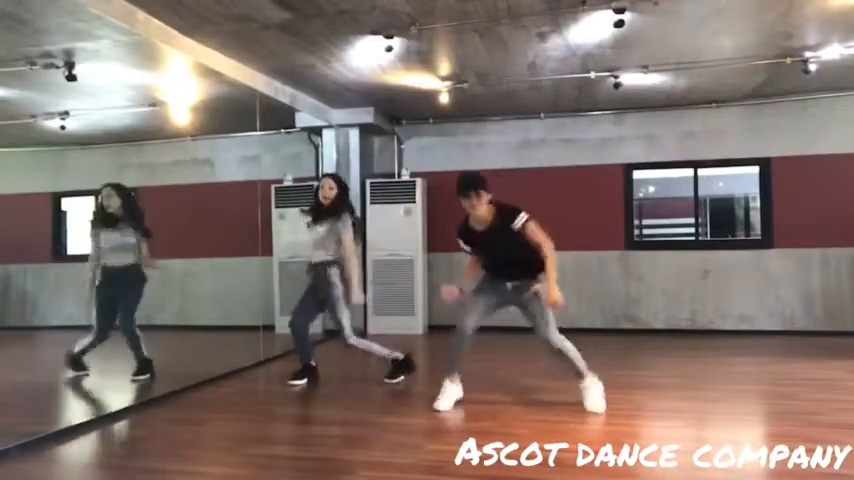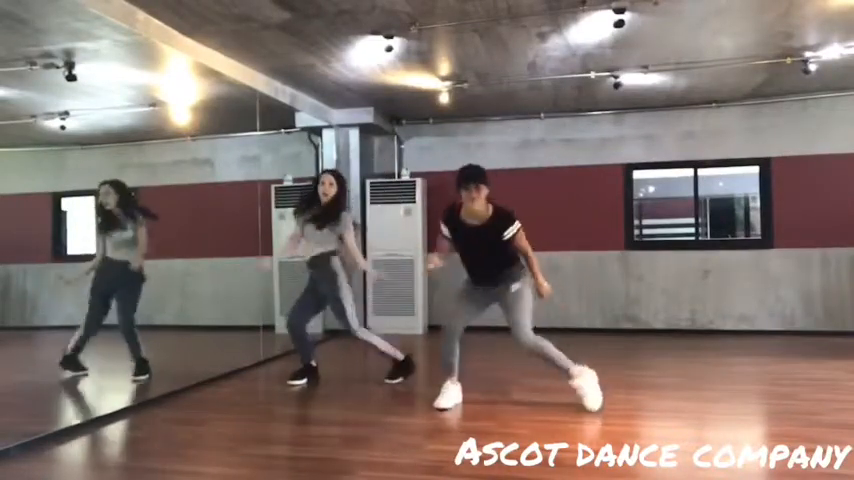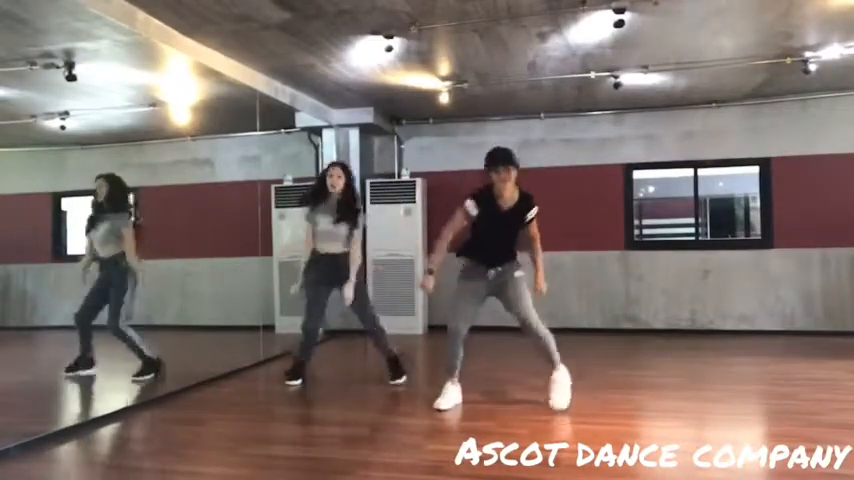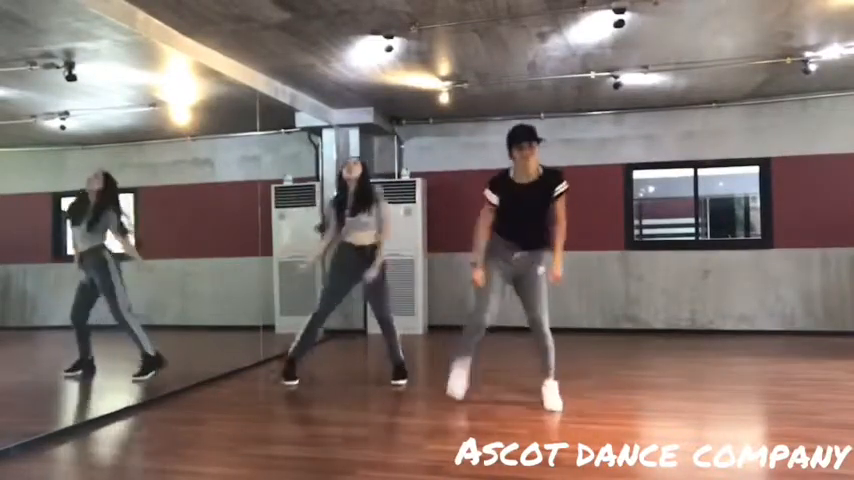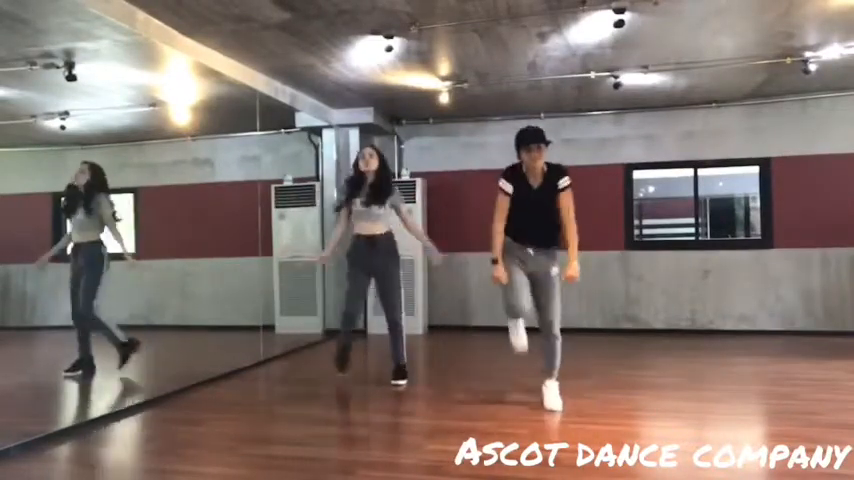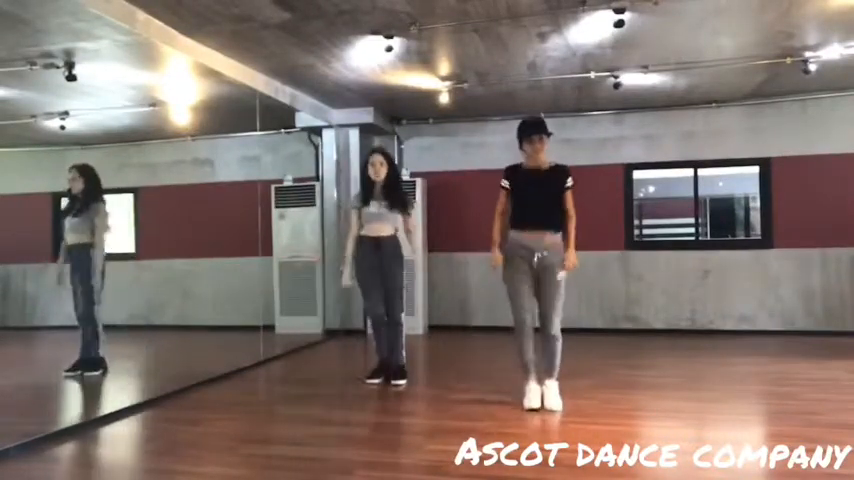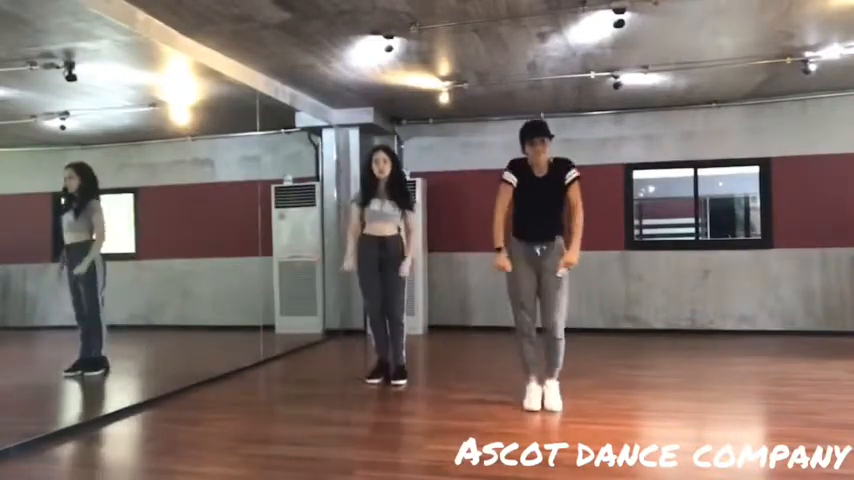
dt=0.2s
person 1, frame 1
left shoulder: (511, 214)
right shoulder: (465, 232)
left elbow: (545, 245)
right elbow: (476, 264)
left wrist: (551, 285)
right wrist: (461, 290)
left hip: (528, 283)
right hip: (494, 284)
left knee: (550, 336)
right knee: (464, 327)
left ankle: (588, 381)
right ankle: (452, 384)
person 1, frame 2
left shoulder: (502, 218)
right shoulder: (451, 218)
left elbow: (525, 250)
right elbow: (442, 249)
left wrist: (540, 281)
right wrist: (434, 259)
left hip: (511, 280)
right hip: (477, 284)
left knee: (523, 336)
right knee: (451, 328)
left ankle: (579, 375)
right ankle: (452, 385)
person 1, frame 3
left shoulder: (526, 202)
right shoulder: (478, 199)
left elbow: (533, 238)
right elbow: (448, 233)
left wrist: (539, 274)
right wrist: (431, 271)
left hip: (509, 270)
right hip: (475, 272)
left knee: (529, 319)
right knee: (456, 329)
left ankle: (558, 372)
right ankle: (452, 385)
person 1, frame 4
left shoulder: (553, 179)
right shoulder: (499, 183)
left elbow: (558, 221)
right elbow: (484, 223)
left wrist: (557, 260)
right wrist: (477, 264)
left hip: (533, 257)
right hip: (500, 253)
left knee: (540, 323)
right knee: (483, 316)
left ankle: (550, 383)
right ankle: (462, 363)
person 1, frame 5
left shoulder: (558, 175)
right shoulder: (511, 176)
left elbow: (568, 218)
right elbow: (499, 220)
left wrist: (573, 260)
right wrist: (497, 261)
left hip: (546, 256)
right hip: (514, 253)
left knee: (551, 324)
right knee: (521, 310)
left ankle: (551, 383)
right ankle: (516, 319)
person 1, frame 6
left shoulder: (561, 173)
right shoulder: (511, 174)
left elbow: (569, 213)
right elbow: (500, 213)
left wrist: (571, 250)
right wrist: (495, 248)
left hip: (552, 253)
right hip: (517, 252)
left knee: (551, 324)
right knee: (524, 322)
left ankle: (550, 383)
right ankle: (531, 384)
person 1, frame 7
left shoulder: (564, 168)
right shoulder: (515, 169)
left elbow: (576, 210)
right elbow: (500, 211)
left wrist: (574, 248)
right wrist: (499, 251)
left hip: (553, 252)
right hip: (521, 253)
left knee: (554, 324)
right knee: (524, 323)
left ankle: (551, 382)
right ankle: (533, 383)
person 2, frame 1
left shoulder: (341, 217)
right shoulder: (320, 217)
left elbow: (350, 253)
left wrist: (355, 287)
left hip: (331, 276)
right hip: (319, 277)
left knee: (347, 336)
right knee: (297, 322)
left ankle: (400, 361)
right ankle: (309, 367)
person 2, frame 2
left shoulder: (340, 216)
right shoulder: (307, 212)
left elbow: (353, 248)
right elbow: (296, 240)
left wrist: (369, 270)
left hip: (331, 270)
right hip: (317, 275)
left knee: (353, 327)
right knee: (294, 321)
left ankle: (401, 361)
right ankle: (309, 367)
person 2, frame 3
left shoulder: (353, 211)
right shoulder: (316, 207)
left elbow: (355, 248)
right elbow: (310, 241)
left wrist: (351, 281)
right wrist: (301, 276)
left hip: (344, 266)
right hip: (319, 266)
left knee: (369, 319)
right knee: (312, 323)
left ankle: (393, 360)
right ankle: (299, 365)
person 2, frame 4
left shoulder: (374, 195)
right shoulder: (336, 203)
left elbow: (386, 229)
right elbow: (331, 234)
left wrist: (378, 261)
right wrist: (314, 259)
left hip: (370, 259)
right hip: (345, 258)
left knee: (384, 316)
right knee: (321, 312)
left ankle: (398, 365)
right ankle: (292, 361)
person 2, frame 5
left shoulder: (389, 191)
right shoulder: (350, 190)
left elbow: (408, 222)
right elbow: (342, 223)
left wrist: (429, 245)
right wrist: (329, 251)
left hip: (385, 248)
right hip: (359, 250)
left knee: (392, 310)
right knee: (353, 306)
left ankle: (399, 365)
right ankle: (344, 348)
person 2, frame 6
left shoulder: (397, 196)
right shoulder: (360, 198)
left elbow: (408, 229)
right elbow: (353, 233)
right wrist: (347, 266)
left hip: (391, 251)
right hip: (365, 251)
left knee: (394, 311)
right knee: (375, 311)
left ankle: (398, 365)
right ankle: (383, 363)
person 2, frame 7
left shoulder: (402, 194)
right shoulder: (362, 194)
left elbow: (411, 229)
right elbow: (354, 227)
left wrist: (408, 258)
right wrist: (349, 255)
left hip: (393, 249)
right hip: (368, 249)
left knee: (395, 310)
right knee: (374, 309)
left ankle: (399, 365)
right ankle: (383, 362)
person 3, frame 1
left shoulder: (136, 226)
right shoulder: (99, 226)
left elbow: (143, 256)
right elbow: (94, 258)
left wrist: (152, 264)
right wrist: (91, 286)
left hip: (132, 279)
right hip: (108, 279)
left knee: (127, 323)
right knee: (101, 332)
left ankle: (144, 364)
right ankle: (75, 356)
person 3, frame 2
left shoulder: (136, 217)
right shoulder: (104, 224)
left elbow: (142, 245)
right elbow: (100, 255)
left wrist: (138, 258)
right wrist: (79, 276)
left hip: (130, 276)
right hip: (106, 273)
left knee: (126, 323)
right knee: (91, 324)
left ankle: (141, 363)
right ankle: (70, 357)
person 3, frame 3
left shoulder: (119, 215)
right shoulder: (97, 217)
left elbow: (130, 247)
right elbow: (91, 250)
left wrist: (137, 274)
right wrist: (82, 270)
left hip: (122, 270)
right hip: (106, 273)
left knee: (116, 324)
right knee: (82, 317)
left ankle: (150, 362)
right ankle: (85, 360)
person 3, frame 4
left shoulder: (106, 213)
right shoulder: (79, 208)
left elbow: (124, 241)
right elbow: (76, 241)
left wrist: (142, 262)
right wrist: (78, 263)
left hip: (101, 262)
right hip: (87, 266)
left knee: (121, 312)
right knee: (77, 316)
left ankle: (151, 358)
right ankle: (85, 362)
person 3, frame 5
left shoulder: (98, 198)
right shoulder: (74, 200)
left elbow: (112, 227)
left wrist: (125, 251)
right wrist: (50, 253)
left hip: (92, 255)
right hip: (78, 255)
left knee: (83, 309)
right knee: (76, 313)
left ankle: (124, 343)
right ankle: (85, 360)
person 3, frame 6
left shoulder: (95, 205)
right shoulder: (73, 206)
left elbow: (99, 240)
right elbow: (68, 238)
left wrist: (97, 272)
right wrist: (61, 264)
left hip: (88, 258)
right hip: (76, 258)
left knee: (88, 311)
right knee: (83, 313)
left ankle: (95, 360)
right ankle: (86, 359)
person 3, frame 7
left shoulder: (91, 203)
right shoulder: (69, 204)
left elbow: (100, 236)
left wrist: (87, 261)
right wrist: (62, 262)
left hip: (87, 257)
right hip: (72, 257)
left knee: (93, 310)
right knee: (81, 312)
left ankle: (98, 359)
right ankle: (86, 358)
